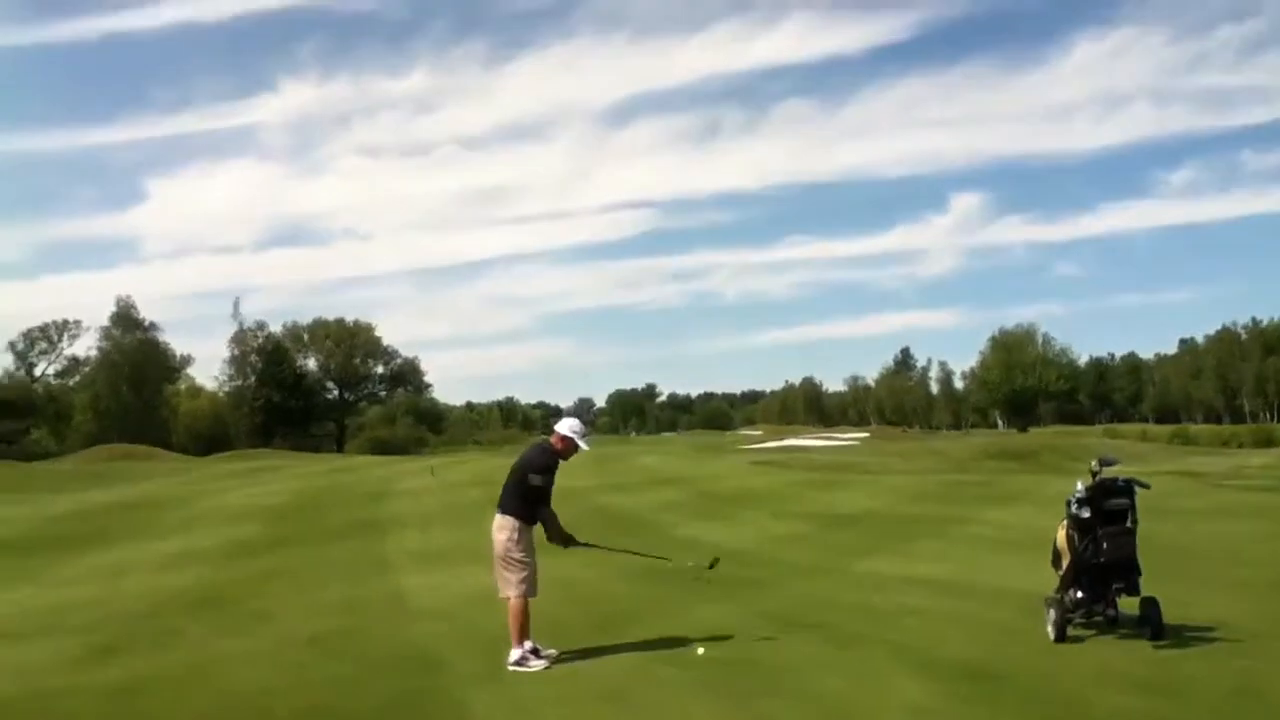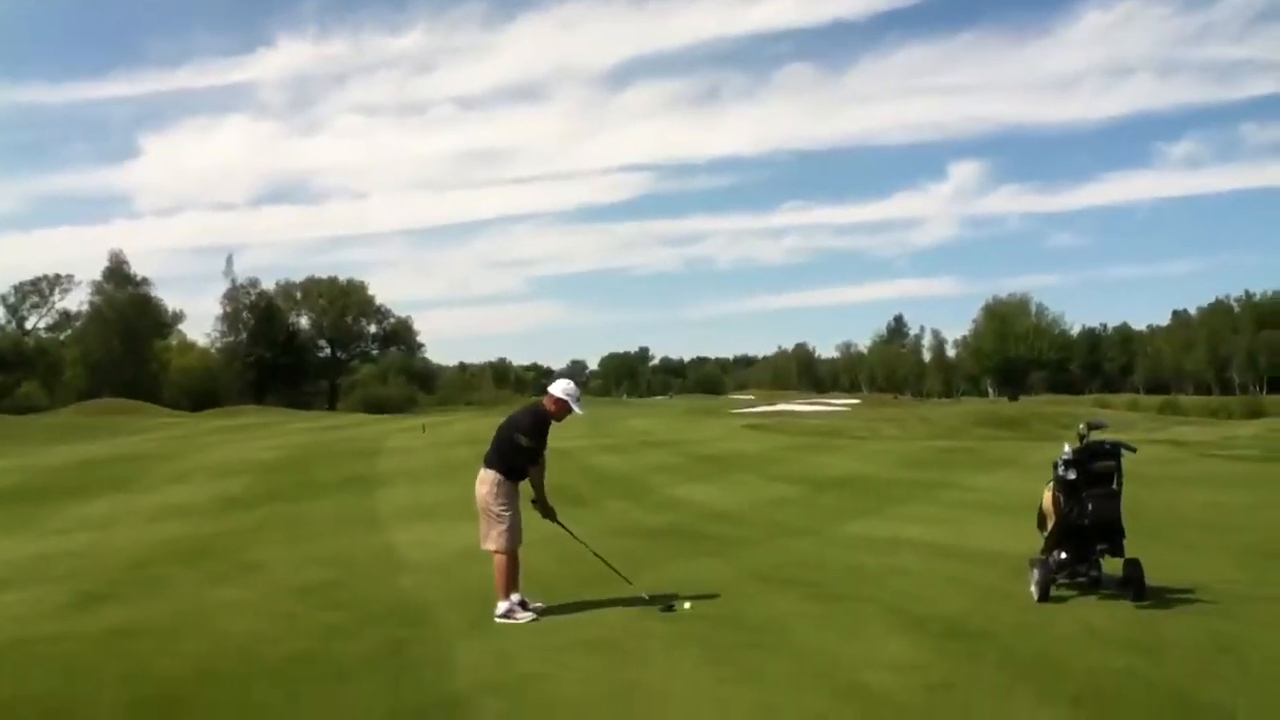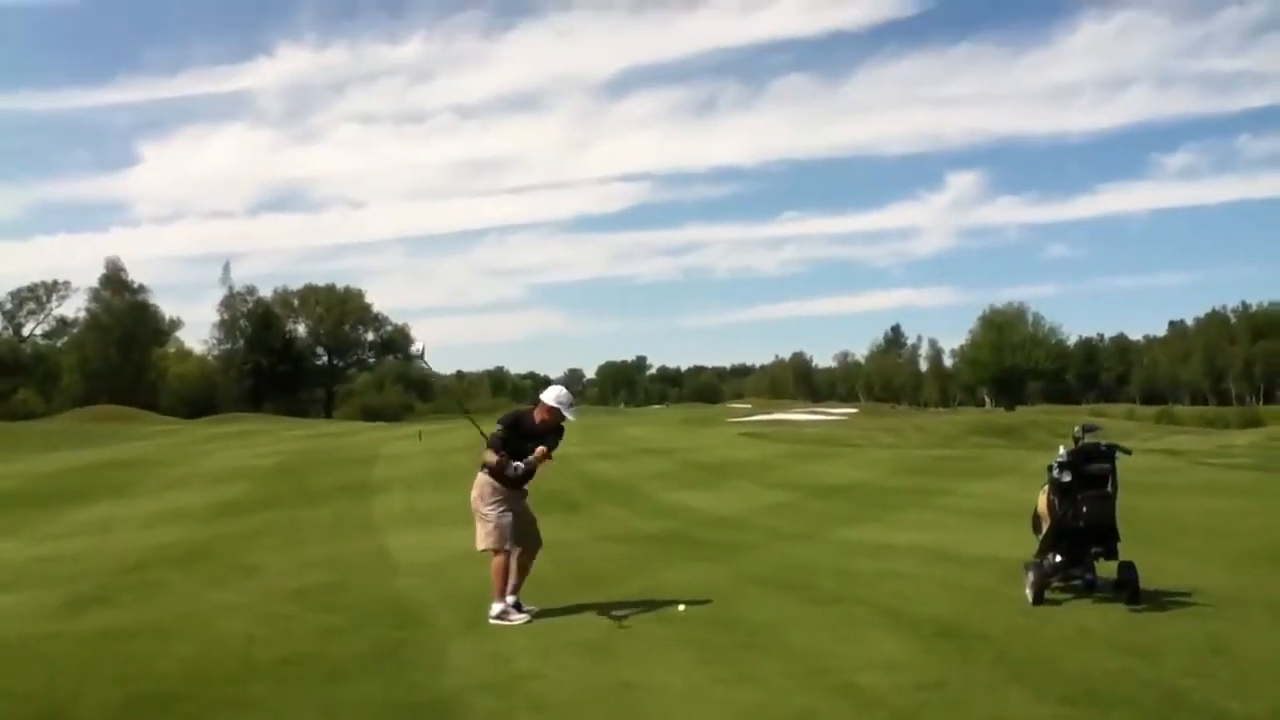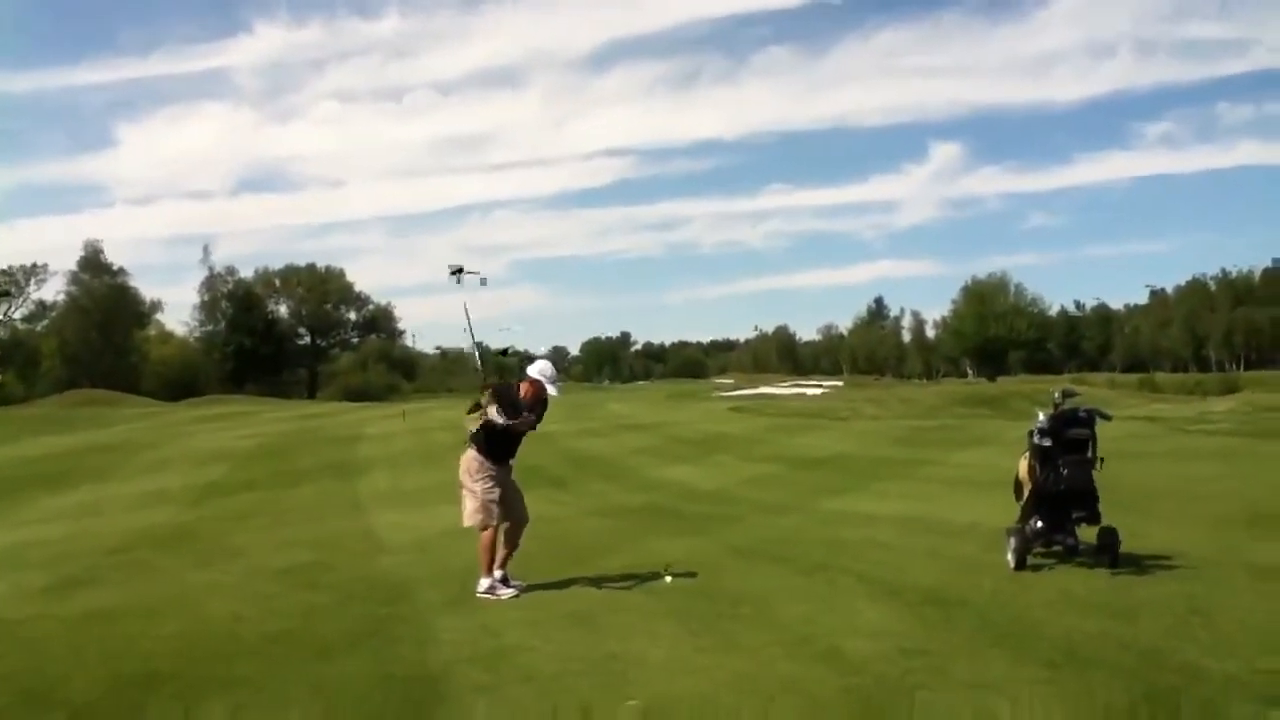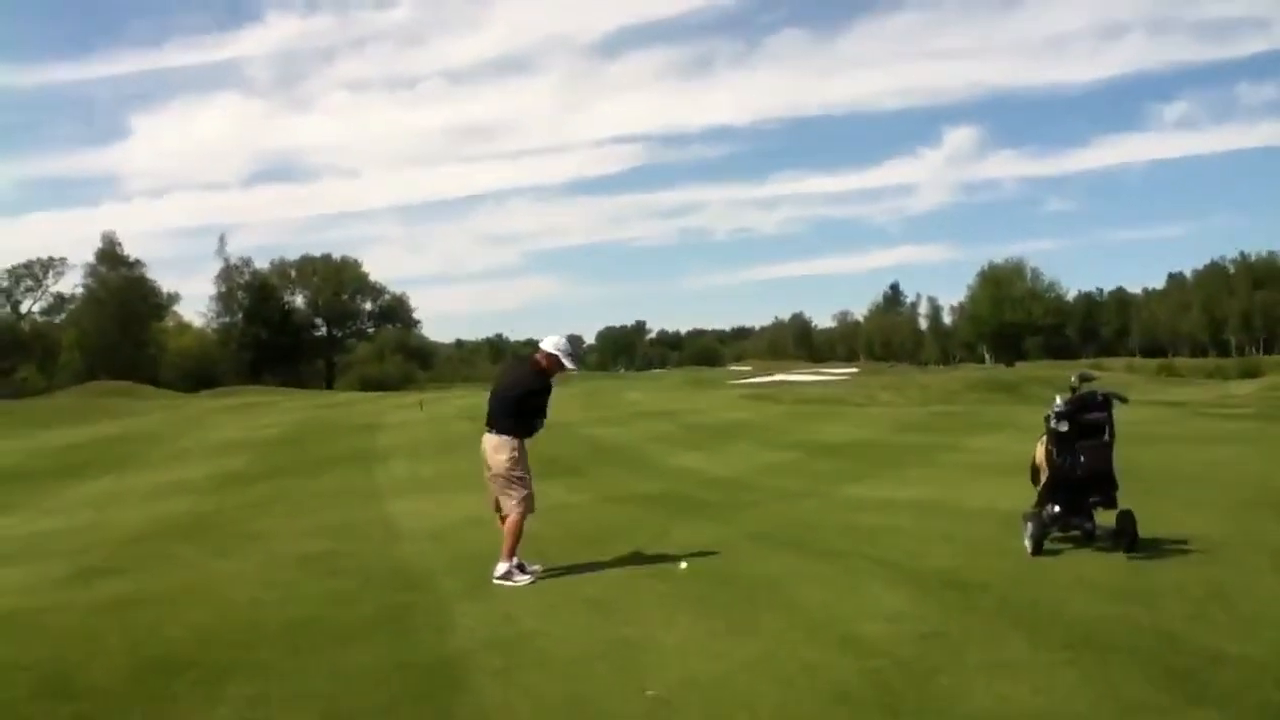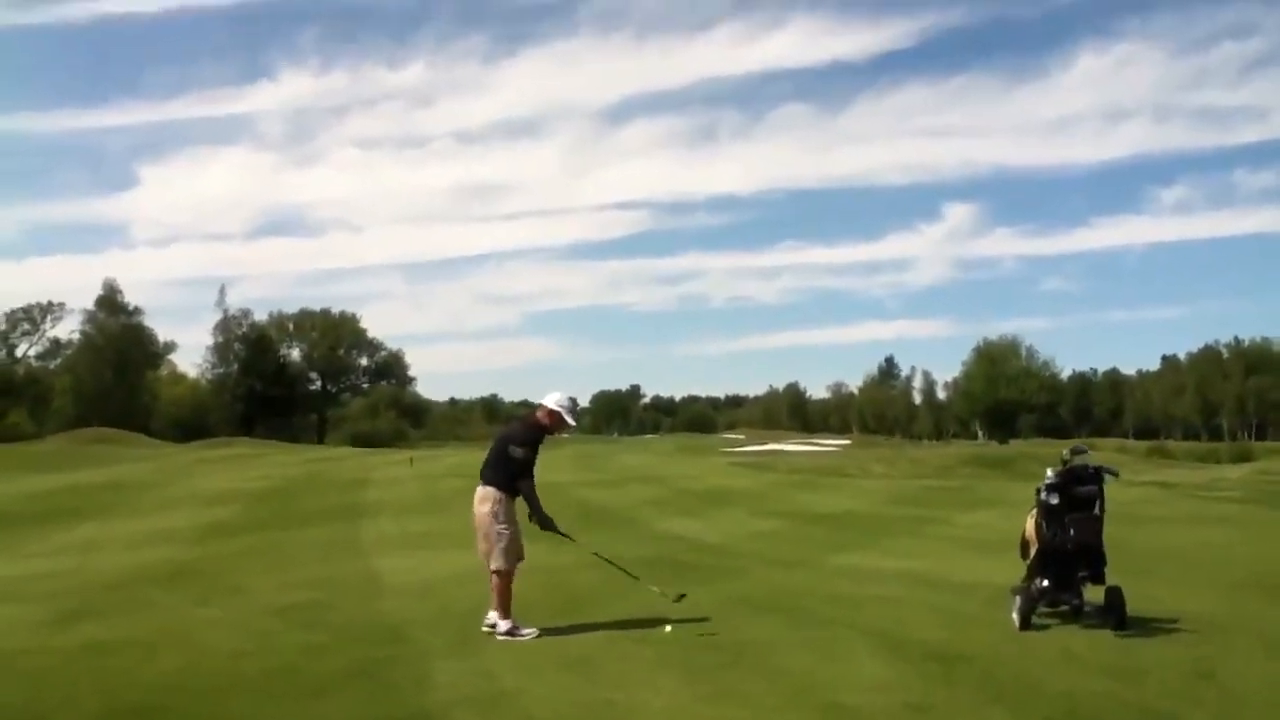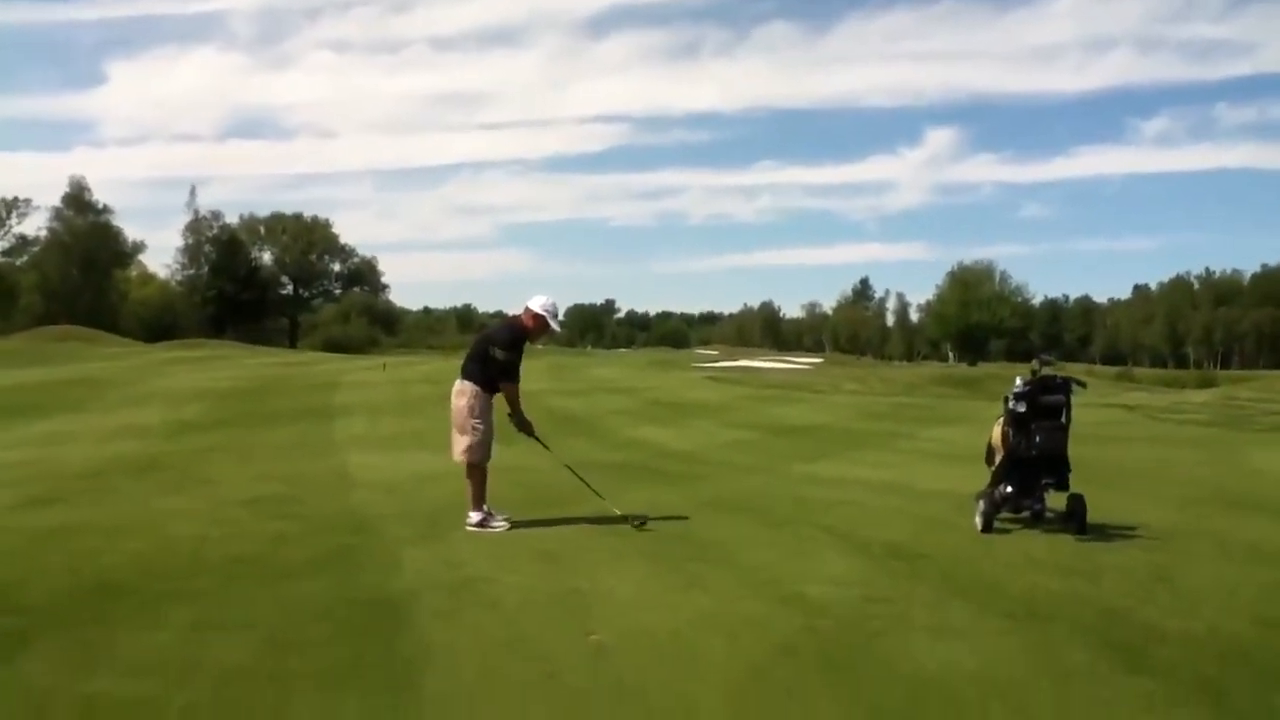
dt=0.7s
person 1, frame 1
left shoulder: (541, 454)
right shoulder: (543, 461)
right elbow: (542, 506)
left wrist: (555, 532)
right wrist: (559, 534)
left hip: (513, 524)
right hip: (513, 526)
left knee: (519, 590)
right knee: (519, 591)
left ankle: (526, 644)
right ankle: (517, 653)
person 1, frame 2
left shoulder: (540, 418)
right shoulder: (529, 421)
left elbow: (538, 460)
right elbow: (531, 466)
left wrist: (540, 498)
right wrist: (543, 502)
left hip: (506, 482)
right hip: (496, 482)
left knee: (512, 543)
right knee: (503, 545)
left ankle: (515, 597)
right ankle: (503, 606)
person 1, frame 3
left shoulder: (555, 431)
right shoulder: (512, 420)
left elbow: (542, 453)
right elbow: (488, 455)
left wrist: (523, 465)
right wrist: (501, 462)
left hip: (514, 489)
right hip: (492, 486)
left knee: (531, 544)
right knee: (502, 546)
left ankle: (511, 598)
right ankle: (498, 607)
person 1, frame 4
left shoulder: (539, 403)
right shoulder: (496, 393)
left elbow: (527, 424)
right elbow: (469, 427)
left wrist: (507, 423)
right wrist: (485, 415)
left hip: (501, 464)
right hip: (478, 461)
left knee: (518, 520)
right knee: (489, 521)
left ankle: (499, 573)
right ankle: (486, 582)
person 1, frame 5
left shoulder: (513, 366)
right shoulder: (539, 381)
right elbow: (538, 421)
right wrist: (530, 425)
left hip: (492, 439)
right hip: (508, 444)
left knee: (506, 506)
right knee: (518, 507)
left ankle: (512, 560)
right ankle: (504, 567)
person 1, frame 6
left shoulder: (529, 431)
right shoulder: (525, 433)
left elbow: (524, 477)
right elbow: (522, 479)
left wrist: (536, 511)
right wrist: (539, 512)
left hip: (499, 497)
right hip: (495, 498)
left knee: (507, 560)
right knee: (503, 562)
left ankle: (494, 615)
right ankle: (504, 623)
person 1, frame 7
left shoulder: (514, 333)
right shoulder: (506, 335)
left elbow: (510, 378)
right elbow: (505, 381)
left wrist: (517, 414)
right wrist: (518, 415)
left hip: (479, 393)
right hip: (471, 392)
left knee: (480, 455)
right knee: (476, 456)
left ankle: (481, 509)
right ankle: (476, 515)
